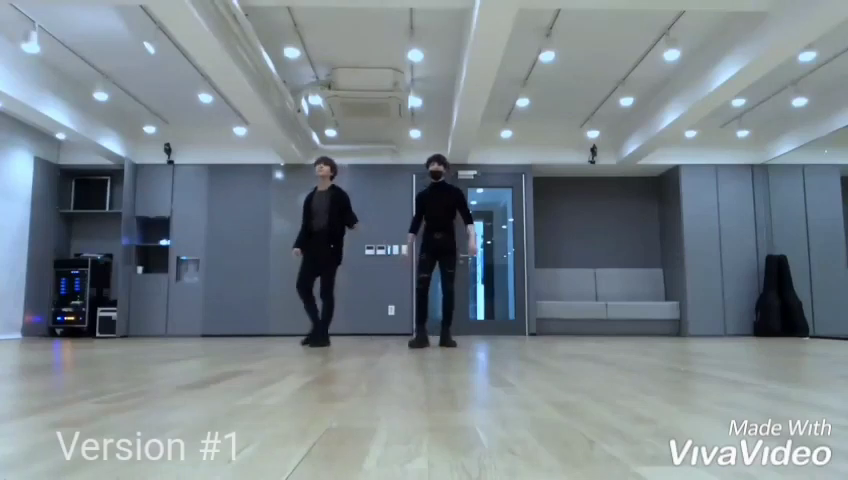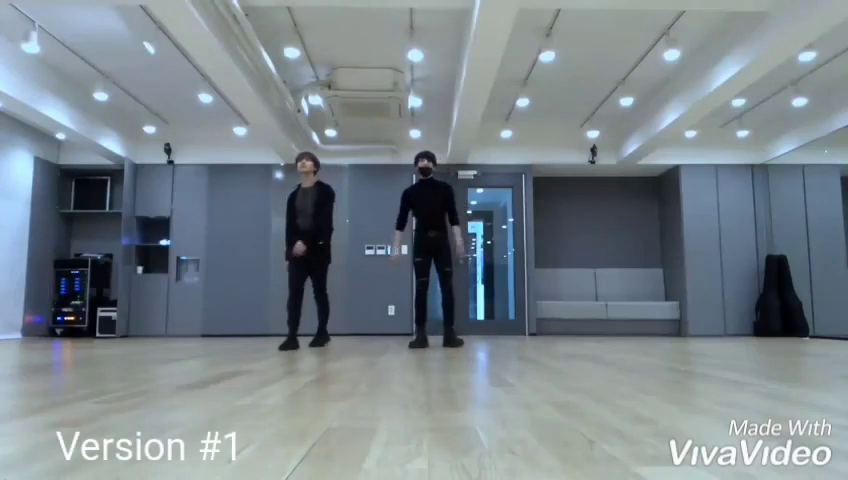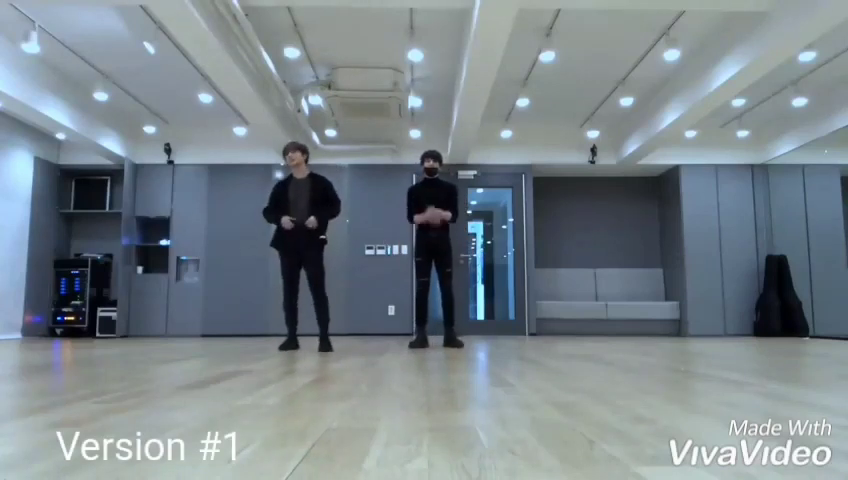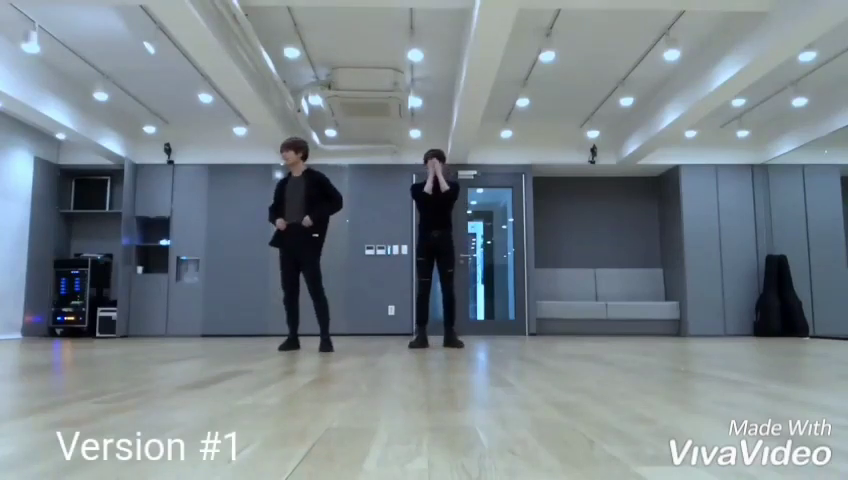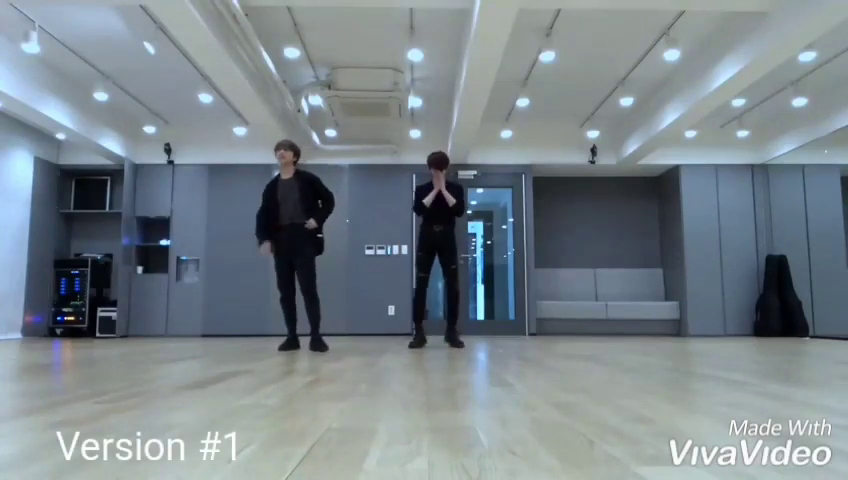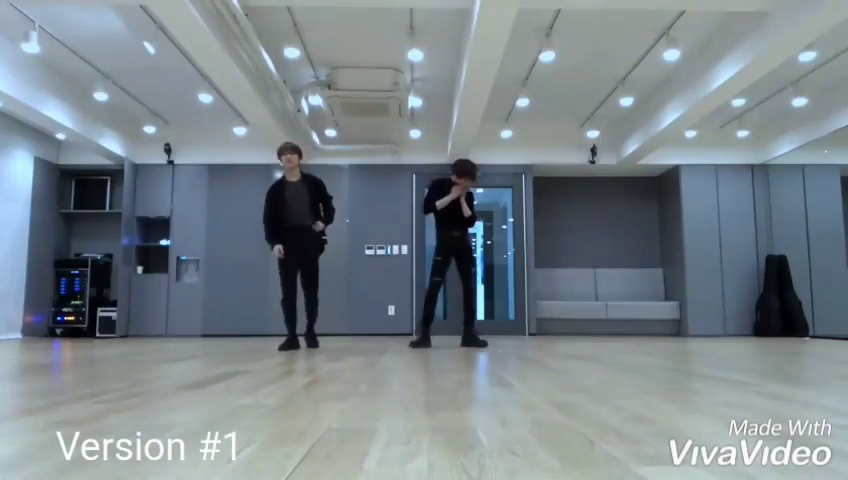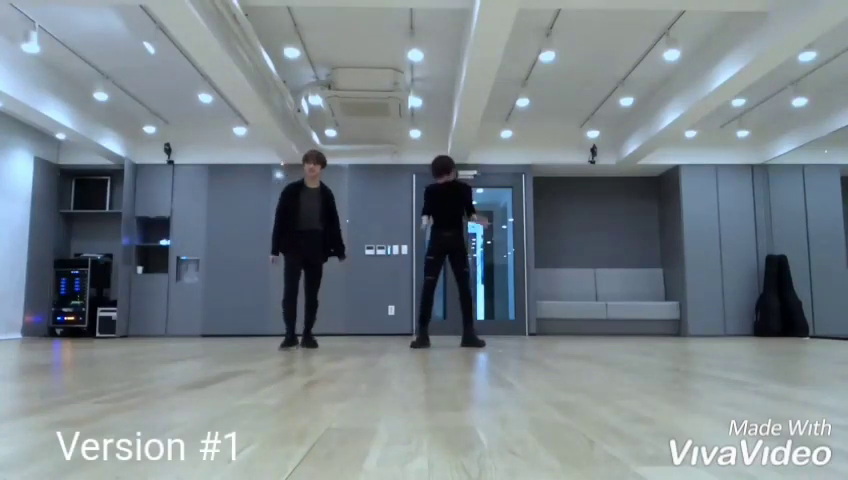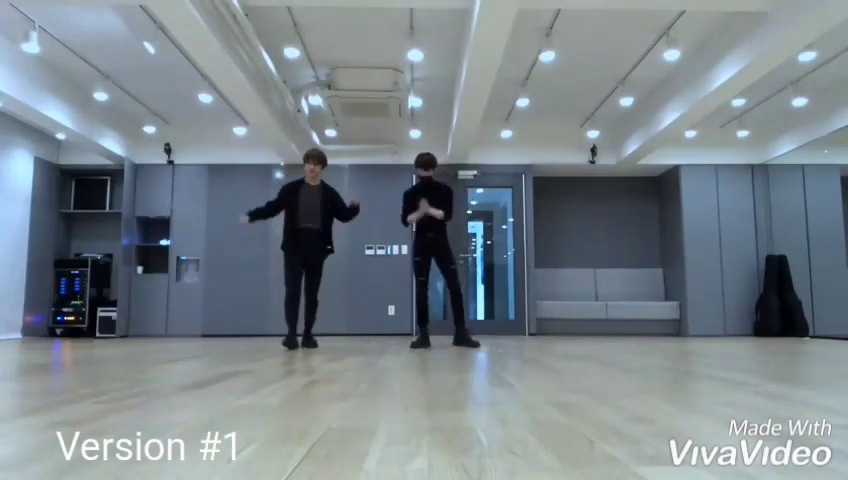
dt=0.5s
person 1, frame 1
left shoulder: (339, 195)
right shoulder: (310, 197)
left elbow: (348, 217)
right elbow: (305, 224)
left wrist: (354, 223)
right wrist: (298, 244)
left hip: (330, 247)
right hip: (311, 246)
left knee: (326, 291)
right knee: (303, 286)
left ankle: (322, 334)
right ankle: (317, 326)
person 1, frame 2
left shoulder: (325, 191)
right shoulder: (293, 196)
left elbow: (323, 219)
right elbow: (290, 225)
left wrist: (305, 241)
right wrist: (289, 249)
left hip: (318, 247)
right hip: (297, 249)
left knee: (320, 291)
right knee: (295, 291)
left ankle: (322, 333)
right ankle: (292, 337)
person 1, frame 3
left shoulder: (320, 183)
right shoulder: (281, 186)
left elbow: (335, 206)
right elbow: (268, 210)
left wrist: (319, 218)
right wrist: (279, 218)
left hip: (312, 241)
right hip: (288, 241)
left knee: (318, 287)
right knee: (289, 290)
left ankle: (324, 336)
right ankle: (292, 336)
person 1, frame 4
left shoulder: (316, 179)
right shoulder: (283, 184)
left elbow: (337, 201)
right elbow: (274, 208)
left wrist: (314, 216)
right wrist: (275, 219)
left hip: (308, 239)
right hip: (286, 240)
left knee: (315, 288)
right knee: (289, 290)
left ankle: (325, 337)
right ankle: (293, 337)
person 1, frame 5
left shoulder: (308, 179)
right shoulder: (272, 186)
left elbow: (328, 200)
right elbow: (263, 215)
left wrist: (317, 219)
right wrist: (264, 238)
left hip: (304, 239)
right hip: (281, 241)
left knee: (308, 287)
right knee: (285, 290)
left ankle: (316, 336)
right ankle: (292, 337)
person 1, frame 6
left shoulder: (314, 183)
right shoulder: (276, 189)
left elbow: (328, 205)
right elbow: (269, 219)
left wrist: (325, 222)
right wrist: (274, 242)
left hip: (310, 241)
right hip: (287, 242)
left knee: (311, 289)
right knee: (288, 291)
left ankle: (310, 330)
right ankle: (291, 336)
person 1, frame 7
left shoulder: (327, 194)
right shoulder: (291, 191)
left elbow: (333, 225)
right elbow: (280, 220)
left wrist: (340, 252)
right wrist: (275, 249)
left hip: (317, 247)
right hip: (293, 245)
left knee: (312, 293)
right knee: (290, 290)
left ankle: (307, 334)
right ankle: (290, 334)
person 1, frame 8
left shoulder: (329, 193)
right shoulder: (291, 189)
left elbow: (343, 215)
right elbow: (272, 208)
left wrist: (354, 207)
right wrist: (252, 215)
left hip: (317, 245)
right hip: (294, 244)
left knee: (312, 292)
right knee: (292, 290)
left ankle: (308, 334)
right ankle: (291, 334)
person 2, frame 1
left shoulder: (455, 193)
right shoulder: (422, 195)
left elbow: (467, 217)
right elbow: (416, 222)
left wrist: (472, 239)
left hip: (448, 243)
right hip: (428, 243)
left knee: (448, 288)
right knee: (421, 285)
left ankle: (445, 333)
right ankle: (420, 333)
person 2, frame 2
left shoulder: (445, 188)
right shoulder: (410, 192)
left elbow: (453, 216)
right elbow: (401, 221)
left wrist: (459, 241)
right wrist: (396, 246)
left hip: (442, 239)
right hip: (421, 240)
left knee: (447, 287)
right knee: (421, 287)
left ankle: (449, 333)
right ankle: (420, 334)
person 2, frame 3
left shoulder: (449, 188)
right shoulder: (414, 190)
left elbow: (453, 215)
right elbow: (411, 217)
left wrist: (438, 214)
right wrist: (426, 217)
left hip: (442, 240)
right hip: (423, 241)
left knee: (447, 287)
right knee: (422, 287)
left ankle: (450, 333)
right ankle: (420, 334)
person 2, frame 4
left shoulder: (452, 185)
right shoulder: (418, 187)
left elbow: (450, 198)
right elbow: (423, 199)
left wrist: (439, 174)
right wrist: (431, 175)
left hip: (444, 239)
right hip: (425, 240)
left knee: (448, 287)
right knee: (423, 288)
left ankle: (450, 333)
right ankle: (421, 334)
person 2, frame 5
left shoulder: (456, 188)
right shoulder: (422, 189)
left elbow: (459, 211)
right elbow: (418, 210)
left wrist: (443, 189)
right wrist: (435, 190)
left hip: (447, 237)
right hip: (427, 237)
left knee: (452, 285)
right knee: (421, 285)
left ankle: (452, 331)
right ankle: (418, 332)
person 2, frame 6
left shoulder: (468, 195)
right shoulder: (438, 185)
left elbow: (471, 222)
right elbow: (426, 208)
left wrist: (462, 200)
right wrist: (451, 196)
left hip: (463, 242)
right hip: (444, 240)
left knee: (469, 287)
right knee: (434, 286)
left ankle: (469, 333)
right ankle: (424, 334)
person 2, frame 7
left shoulder: (464, 189)
right shoulder: (431, 190)
left elbow: (469, 213)
right elbow: (426, 212)
left wrist: (477, 218)
right wrist: (425, 221)
left hip: (457, 241)
right hip: (437, 241)
left knee: (465, 287)
right knee: (428, 286)
left ankle: (468, 333)
right ankle: (422, 334)
person 2, frame 8
left shoulder: (444, 190)
right shoulder: (410, 193)
left elbow: (447, 215)
right elbow: (405, 220)
left wrist: (430, 210)
right wrist: (418, 214)
left hip: (440, 240)
right hip: (421, 241)
left knee: (454, 285)
right knee: (421, 288)
left ankle: (461, 332)
right ankle: (423, 334)
